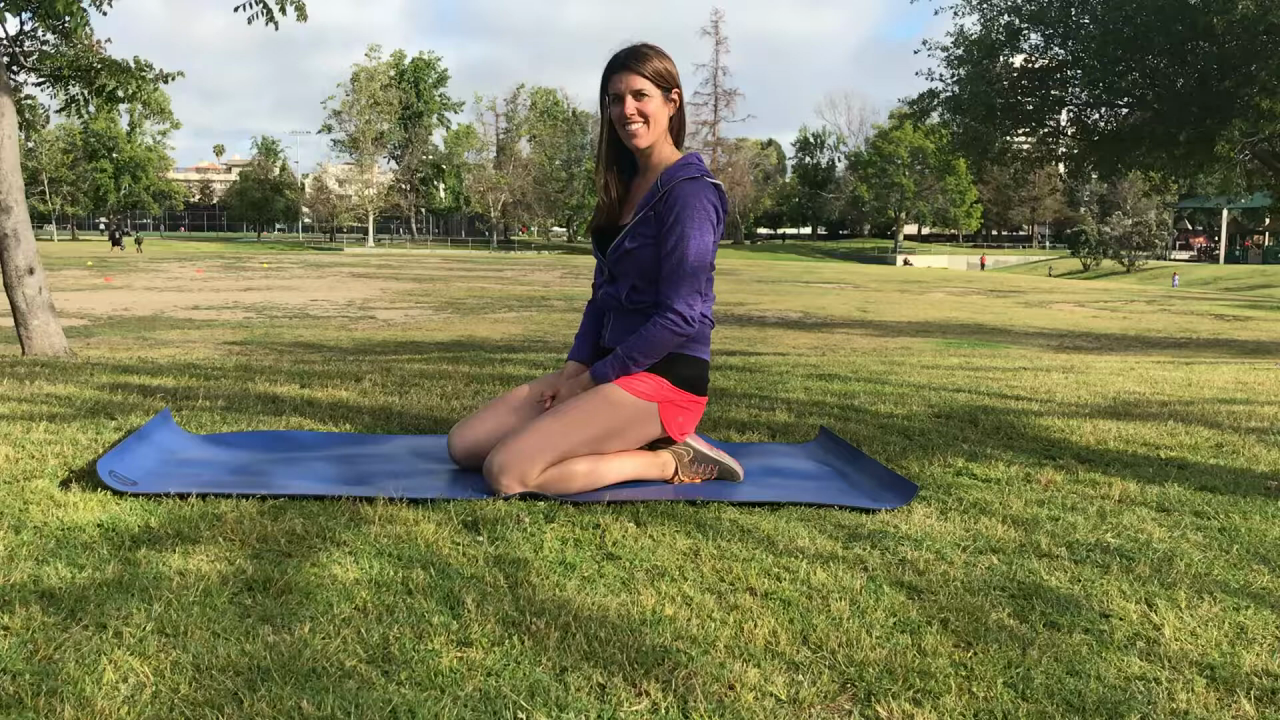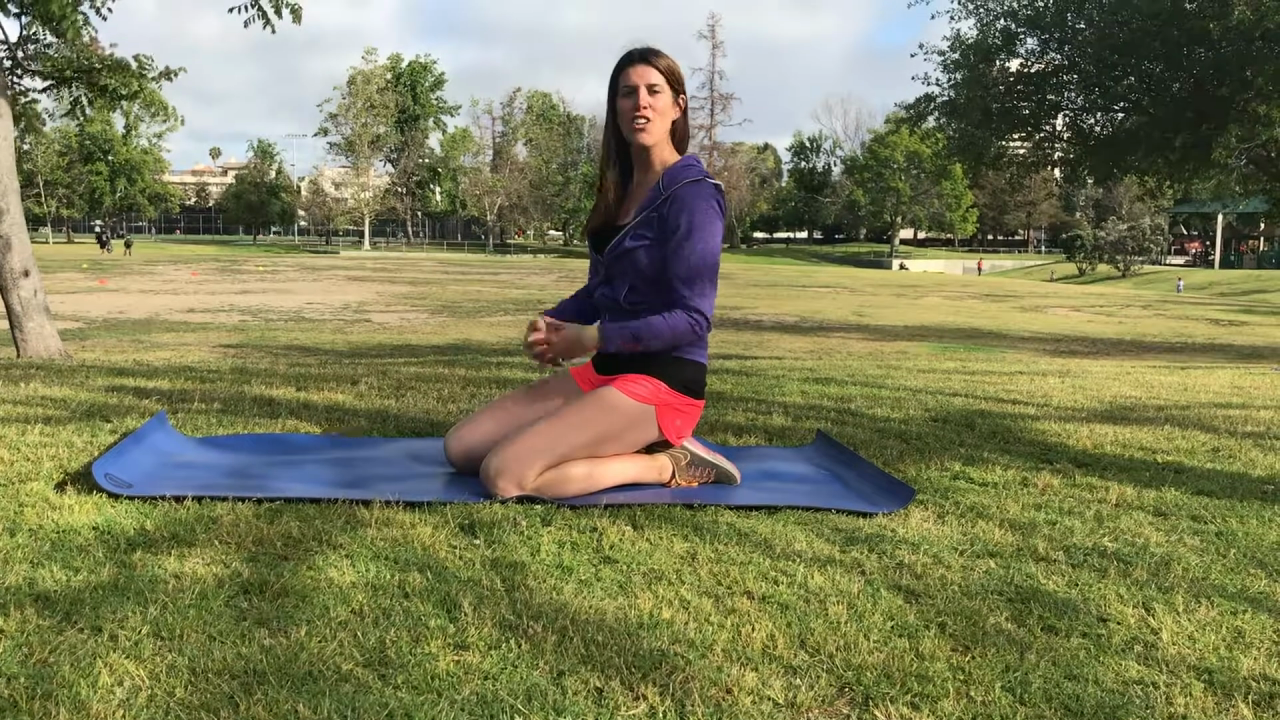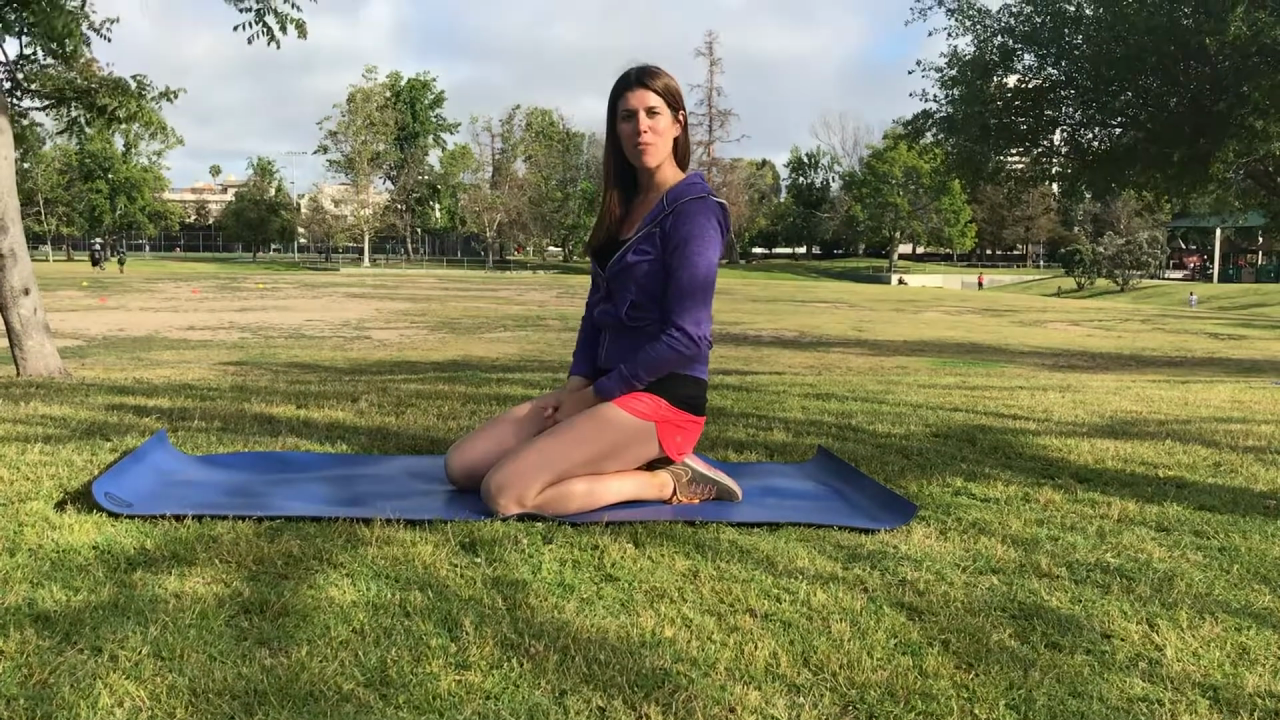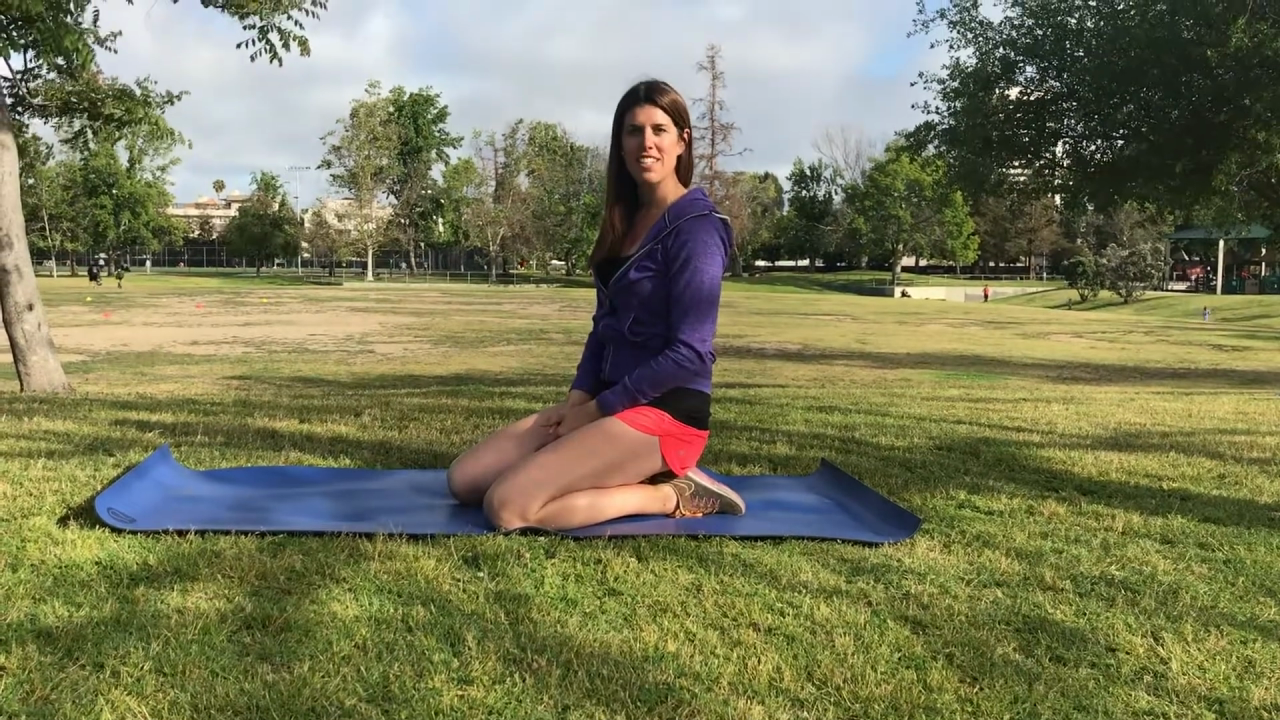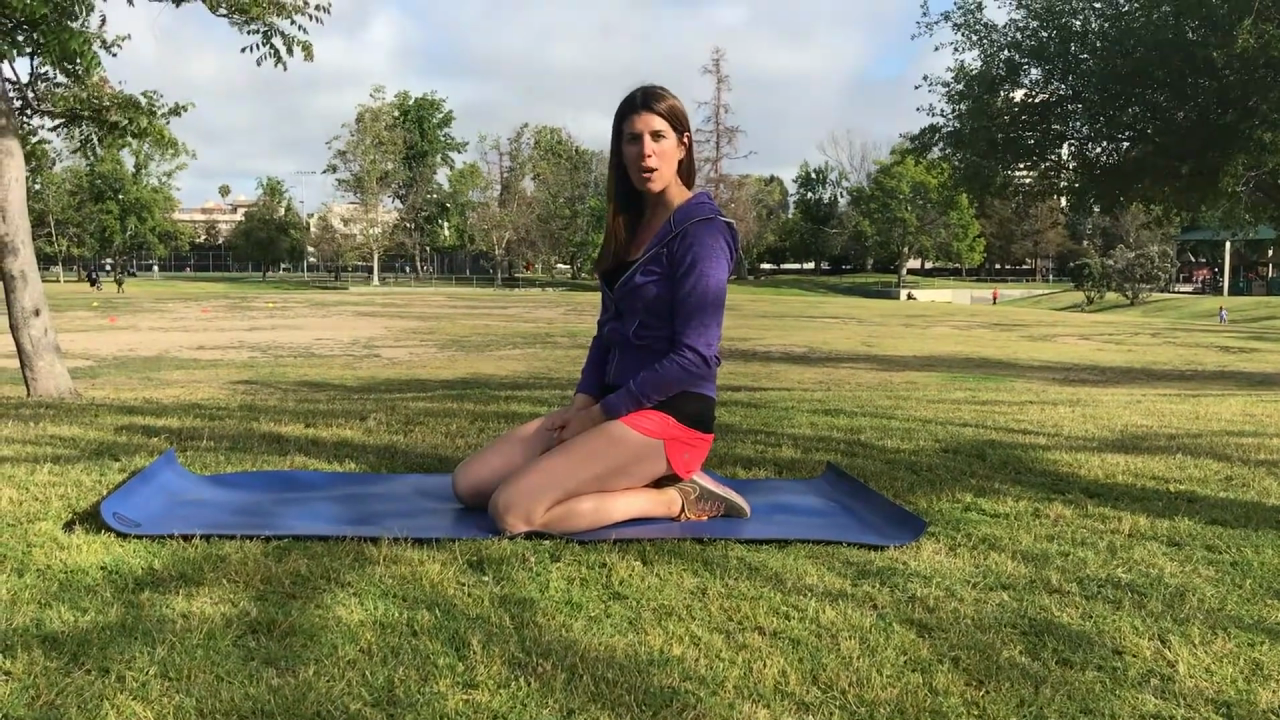
dt=0.7s
person 1, frame 1
left shoulder: (689, 191)
right shoulder: (624, 185)
left elbow: (680, 317)
left wrist: (592, 379)
right wrist: (575, 367)
left hip: (665, 378)
right hip: (609, 366)
left knee: (507, 471)
right knee: (464, 445)
left ankle: (670, 462)
right ankle: (640, 442)
person 1, frame 2
left shoulder: (691, 193)
right shoulder: (620, 187)
left elbow: (693, 317)
left wrist: (594, 339)
right wrist: (555, 325)
left hip: (662, 381)
right hip: (608, 368)
left knee: (503, 474)
right knee: (461, 446)
left ankle: (666, 465)
right ankle: (637, 445)
person 1, frame 3
left shoulder: (693, 211)
right shoulder: (622, 204)
left elbow: (685, 337)
left wrist: (595, 394)
right wrist: (576, 383)
left hip: (662, 397)
right hip: (605, 386)
left knee: (505, 493)
right knee: (461, 465)
left ankle: (668, 482)
right ankle: (641, 463)
person 1, frame 4
left shoulder: (696, 228)
right shoulder: (626, 219)
left elbow: (689, 352)
left wrist: (596, 409)
right wrist: (577, 398)
left hip: (666, 412)
right hip: (611, 400)
left knee: (507, 506)
right knee: (464, 478)
left ankle: (671, 495)
right ankle: (645, 476)
person 1, frame 5
left shoulder: (701, 232)
right shoulder: (630, 224)
left elbow: (694, 356)
left wrist: (600, 413)
right wrist: (581, 402)
left hip: (670, 415)
right hip: (615, 403)
left knee: (512, 510)
right knee: (469, 482)
left ankle: (675, 499)
right ankle: (651, 480)
